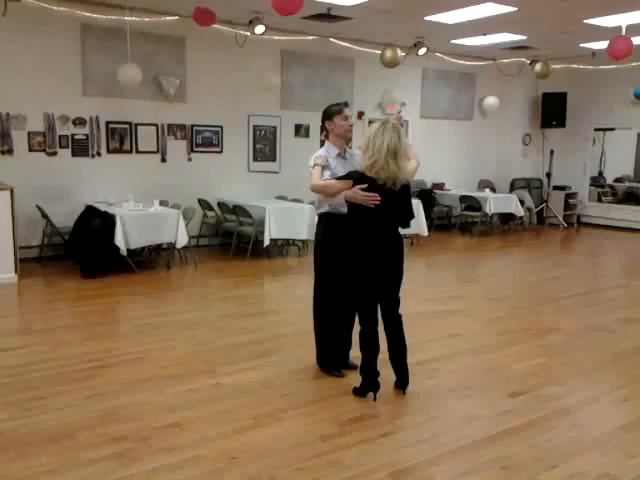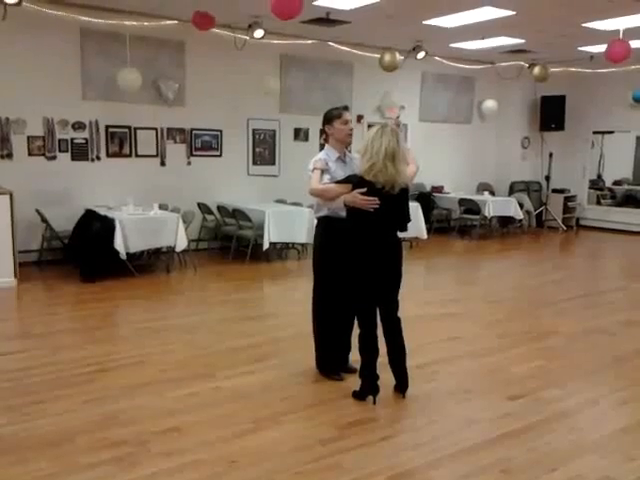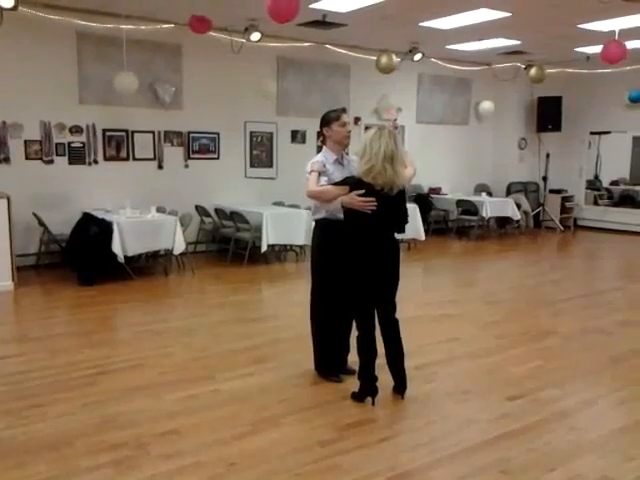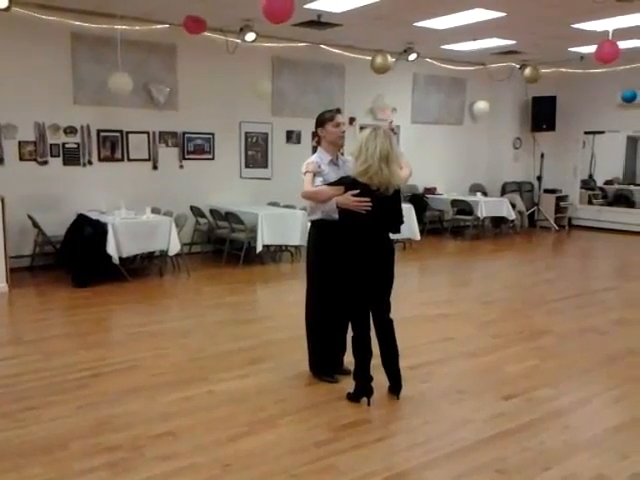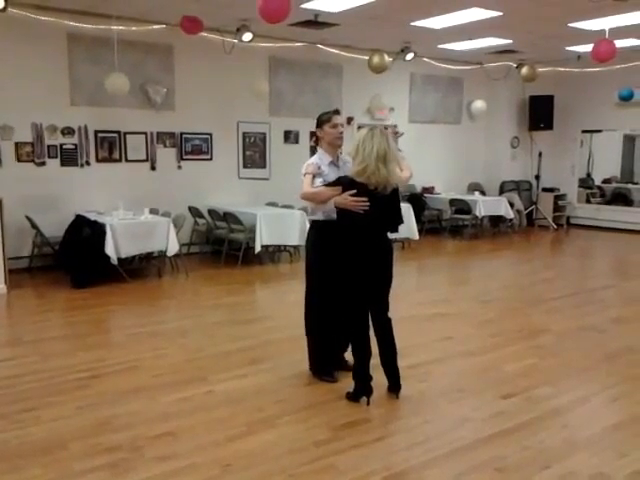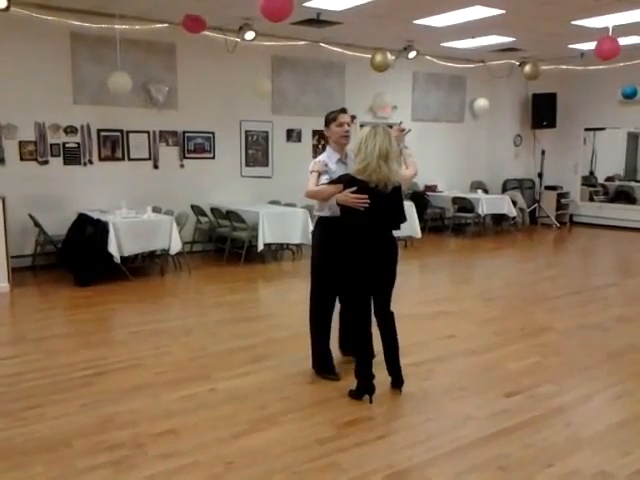
dt=0.2s
person 1, frame 1
left shoulder: (359, 178)
right shoulder: (403, 177)
left elbow: (317, 186)
right elbow: (414, 159)
left wrist: (319, 164)
right wrist: (399, 134)
left hip: (365, 255)
right hip: (392, 253)
left knee: (368, 317)
right knee: (392, 313)
left ankle: (369, 381)
right ankle: (402, 377)
person 1, frame 2
left shoulder: (358, 182)
right shoulder: (401, 181)
left elbow: (316, 190)
right elbow: (413, 164)
left wrist: (318, 168)
right wrist: (397, 139)
left hip: (364, 258)
right hip: (391, 256)
left knee: (367, 320)
right knee: (391, 316)
left ankle: (369, 384)
right ankle: (401, 380)
person 1, frame 3
left shoulder: (356, 184)
right shoulder: (398, 183)
left elbow: (313, 192)
right elbow: (411, 167)
left wrist: (315, 170)
right wrist: (394, 143)
left hip: (362, 260)
right hip: (388, 257)
left knee: (365, 321)
right knee: (388, 317)
left ankle: (367, 385)
right ankle: (400, 381)
person 1, frame 4
left shoulder: (351, 184)
right shoulder: (394, 183)
left elbow: (309, 193)
right elbow: (406, 168)
left wrist: (310, 171)
right wrist: (390, 144)
left hip: (357, 259)
right hip: (383, 257)
left knee: (360, 321)
right knee: (383, 317)
left ankle: (363, 385)
right ankle: (395, 381)
person 1, frame 5
left shoulder: (348, 183)
right shoulder: (392, 183)
left elbow: (308, 194)
right elbow: (407, 171)
left wrist: (309, 172)
right wrist: (393, 146)
left hip: (355, 259)
right hip: (381, 256)
left knee: (358, 320)
right knee: (382, 316)
left ankle: (362, 385)
right ankle: (394, 381)
person 1, frame 6
left shoulder: (350, 181)
right shoulder: (395, 181)
left elbow: (312, 192)
right elbow: (412, 169)
left wrist: (316, 171)
right wrist: (400, 143)
left hip: (358, 255)
right hip: (385, 253)
left knee: (361, 317)
right knee: (384, 313)
left ankle: (365, 383)
right ankle: (396, 376)
person 2, frame 1
left shoulder: (356, 157)
right shoulder: (321, 157)
right elbow: (323, 189)
right wrist: (347, 195)
right hip: (332, 227)
left knee: (349, 293)
right knee: (328, 294)
left ankle: (342, 354)
right ankle: (326, 358)
person 2, frame 2
left shoulder: (355, 161)
right shoulder: (321, 161)
right elbow: (323, 194)
right wrist: (347, 199)
right hip: (330, 231)
left knee: (348, 297)
right knee: (327, 297)
left ankle: (341, 357)
right ankle: (326, 362)
person 2, frame 3
left shoulder: (353, 163)
right shoulder: (319, 163)
right elbow: (320, 196)
right wrist: (344, 201)
right hip: (328, 234)
left knee: (347, 299)
right knee: (325, 299)
left ankle: (339, 359)
right ankle: (324, 363)
person 2, frame 4
left shoulder: (348, 163)
right shoulder: (314, 164)
right wrist: (339, 201)
right hip: (324, 234)
left knee: (343, 299)
right knee: (321, 300)
left ankle: (335, 359)
right ankle: (320, 364)
person 2, frame 5
left shoulder: (348, 163)
right shoulder: (314, 165)
right elbow: (312, 195)
right wrist: (336, 201)
right hip: (323, 234)
left knee: (346, 297)
right knee: (320, 300)
left ankle: (335, 354)
right ankle: (320, 363)
person 2, frame 6
left shoulder: (356, 161)
right shoulder: (322, 162)
right elbow: (316, 193)
right wrist: (338, 198)
right hip: (329, 230)
right knee: (324, 296)
left ankle: (350, 345)
right ankle: (322, 361)
